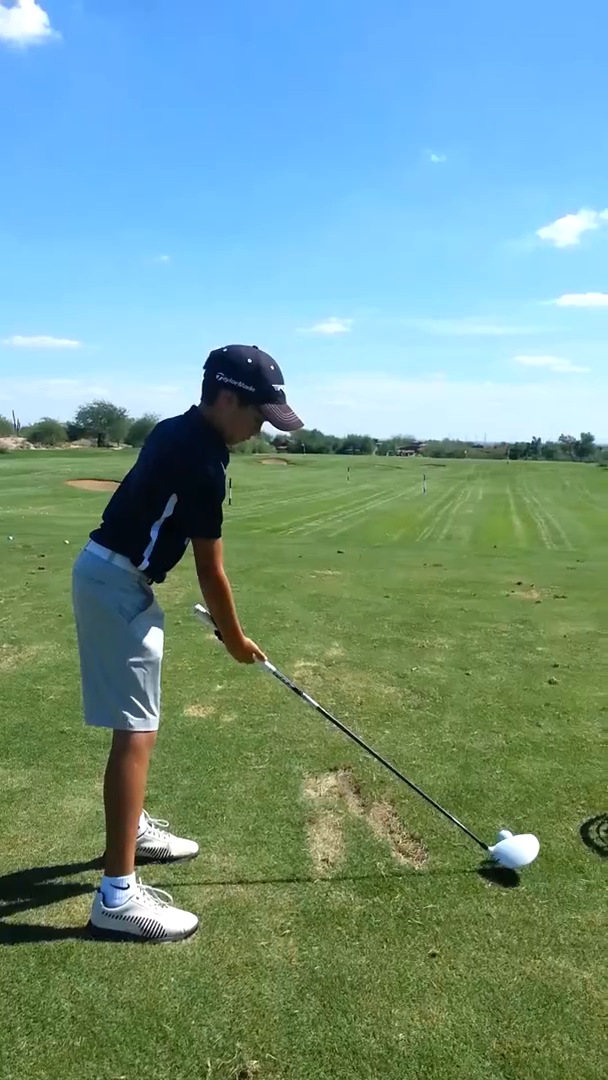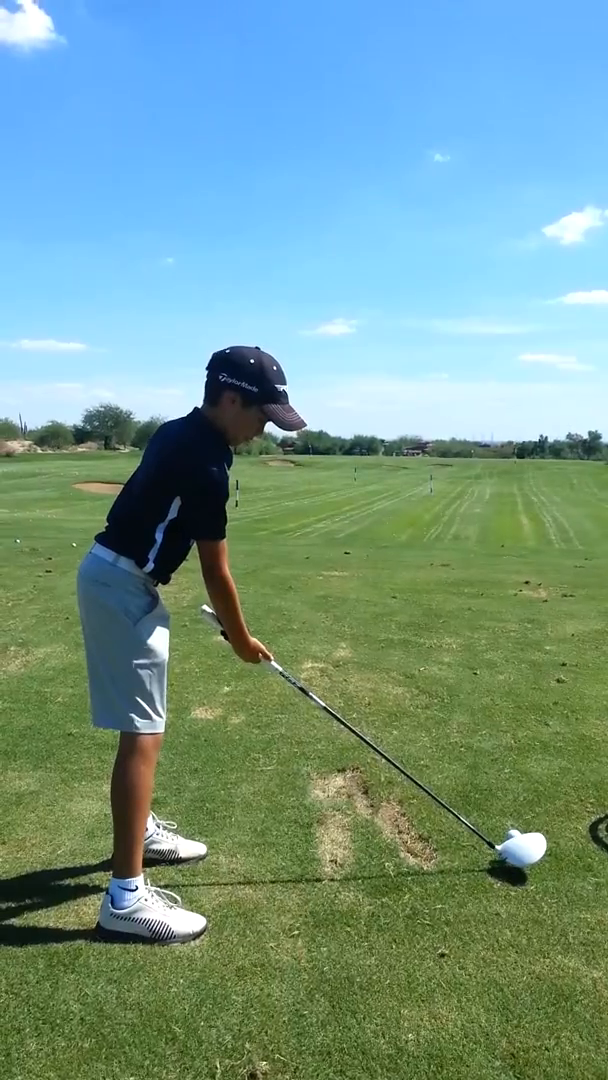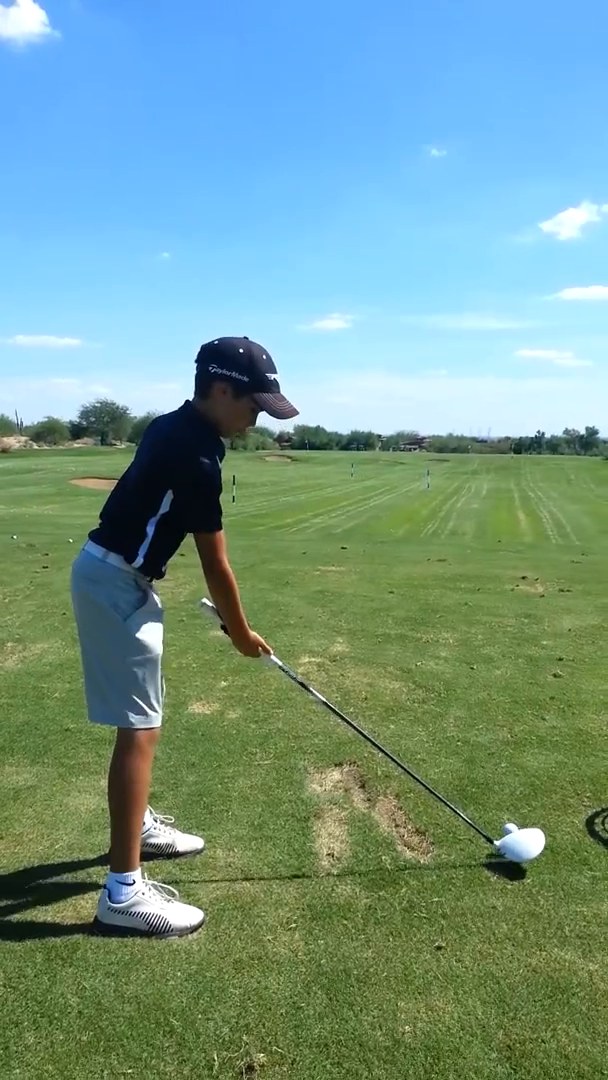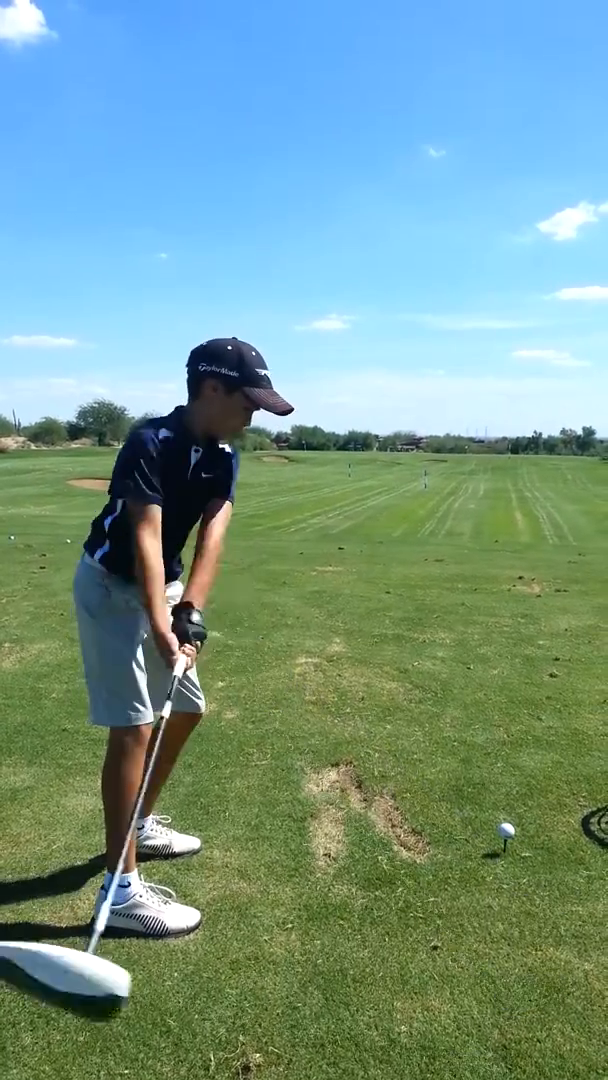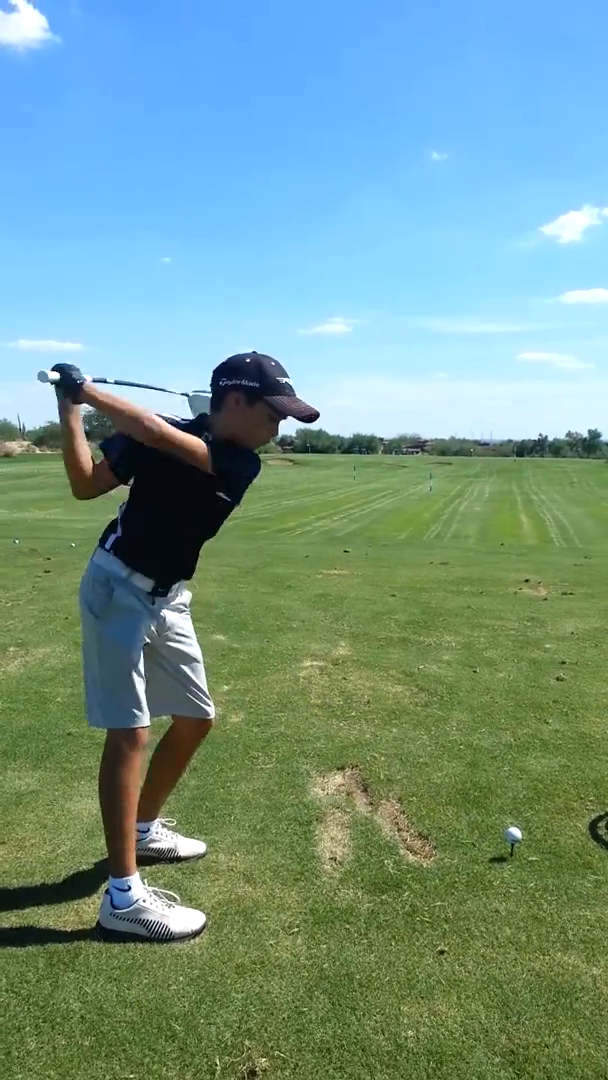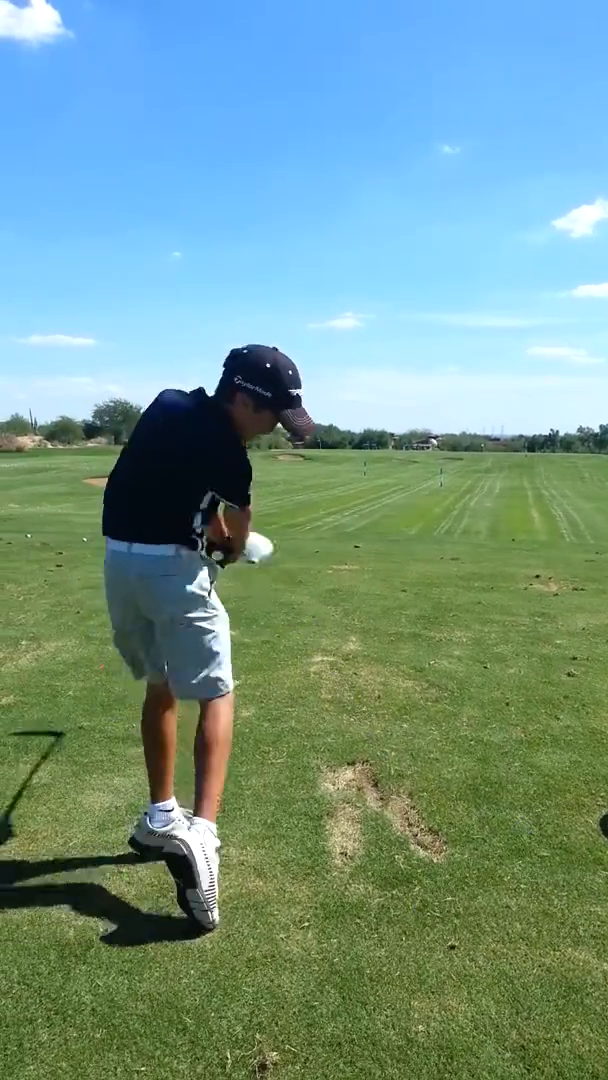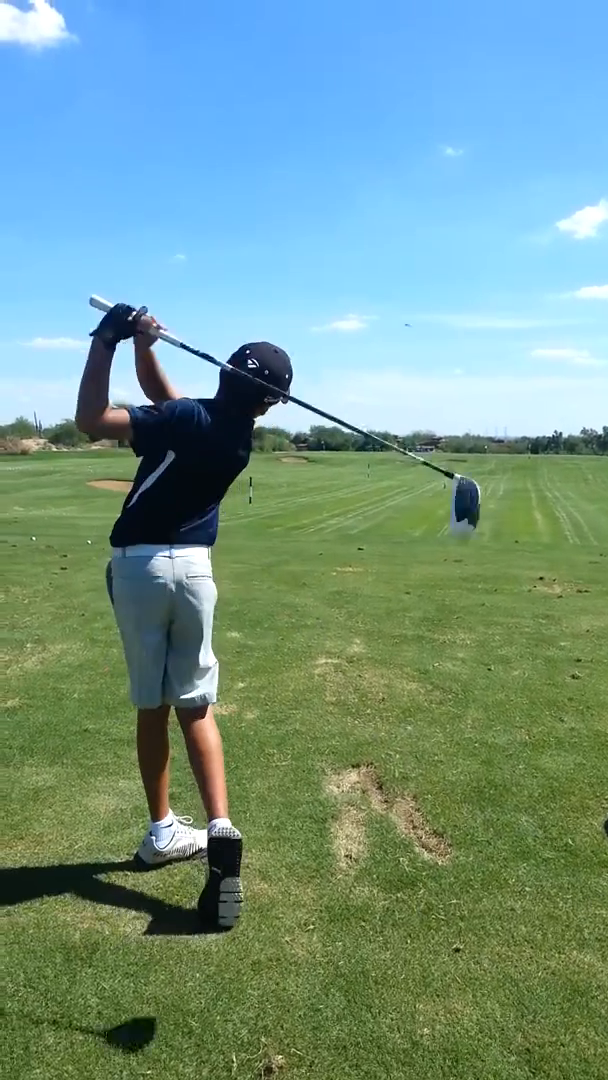
dt=0.4s
person 1, frame 1
left shoulder: (178, 431)
right shoulder: (202, 463)
right elbow: (209, 569)
right wrist: (234, 638)
left hip: (111, 571)
right hip: (118, 584)
left knee: (139, 717)
right knee: (135, 729)
left ankle: (133, 828)
right ankle: (117, 894)
person 1, frame 2
left shoulder: (180, 433)
right shoulder: (204, 465)
right elbow: (216, 571)
right wrist: (240, 638)
left hip: (116, 574)
right hip: (124, 586)
left knee: (147, 719)
right knee: (142, 732)
left ankle: (141, 829)
right ankle: (125, 896)
person 1, frame 3
left shoulder: (174, 428)
right shoulder: (195, 459)
left elbow: (208, 539)
right elbow: (214, 562)
left wrist: (230, 616)
right wrist: (240, 630)
left hip: (120, 574)
right hip: (116, 584)
left knee: (146, 710)
right knee: (139, 726)
left ankle: (139, 824)
right ankle: (123, 890)
person 1, frame 4
left shoulder: (222, 459)
right shoulder: (150, 441)
left elbow: (211, 537)
right elbow: (147, 534)
left wrist: (192, 607)
right wrist: (157, 619)
left hip: (166, 589)
right hip: (115, 591)
left knee: (187, 710)
right knee: (133, 725)
left ankle: (140, 826)
right ankle: (123, 891)
person 1, frame 5
left shoulder: (242, 465)
right shoulder: (161, 429)
left elbow: (161, 436)
right elbow: (85, 484)
left wrist: (92, 392)
right wrist: (70, 406)
left hip: (165, 597)
right hip: (116, 589)
left knee: (194, 718)
right knee: (130, 729)
left ankle: (144, 827)
right ankle: (123, 896)
person 1, frame 6
left shoulder: (167, 403)
right shoulder: (229, 456)
right elbow: (233, 538)
right wrist: (223, 547)
left hip: (118, 561)
right hip: (174, 572)
left knee: (162, 687)
right knee: (215, 699)
left ankle: (161, 814)
right ankle: (199, 831)
person 1, frame 7
left shoulder: (187, 419)
right shoulder: (240, 439)
left elbow: (93, 423)
left wrist: (105, 341)
right wrist: (140, 341)
left hip: (138, 566)
right hip: (192, 567)
left knee: (151, 703)
right knee: (195, 705)
left ankle: (162, 829)
right ankle: (218, 826)
